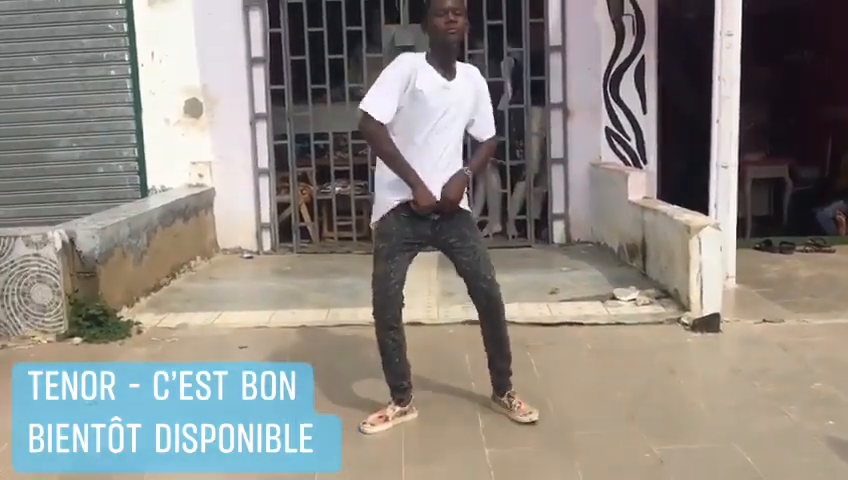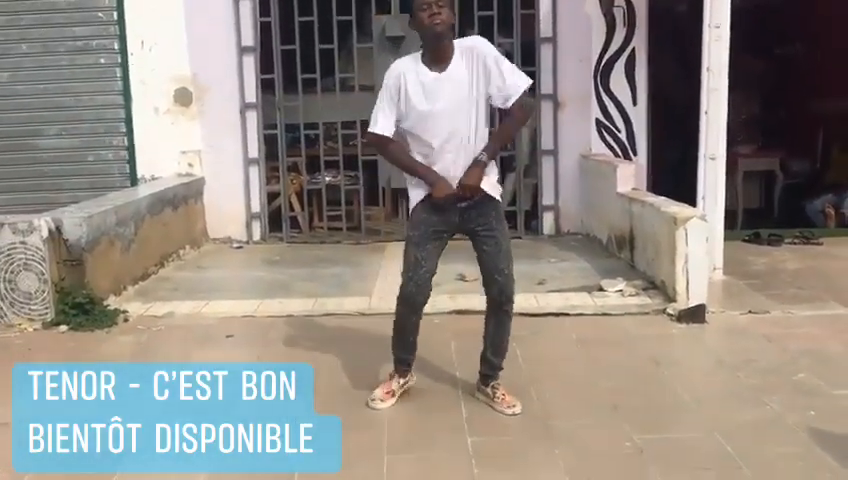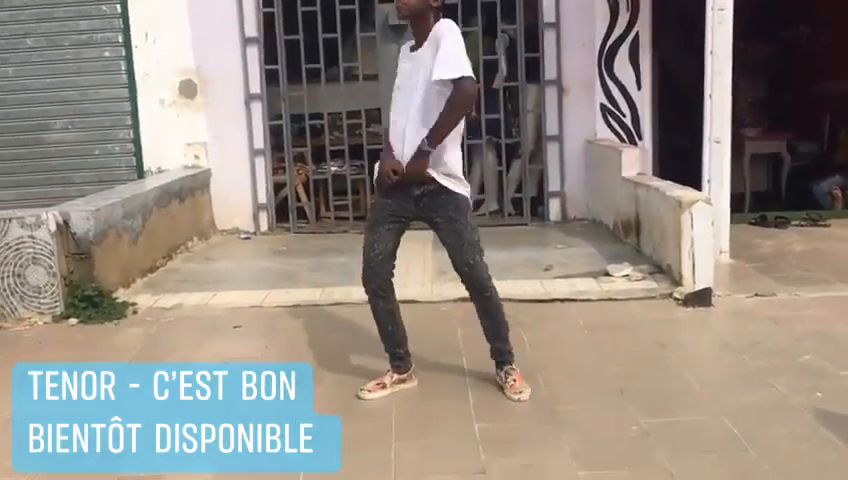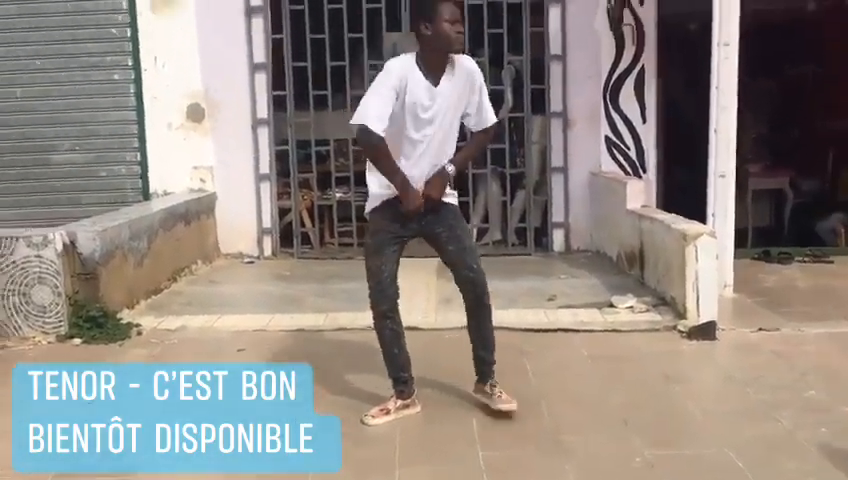
dt=0.5s
person 1, frame 1
left shoulder: (473, 79)
right shoulder: (406, 66)
left elbow: (488, 141)
right elbow: (369, 124)
left wrist: (462, 177)
right wrist: (414, 183)
left hip: (452, 208)
right hip: (401, 207)
left knee: (489, 297)
right knee: (385, 304)
left ankle: (503, 390)
right ankle: (401, 399)
person 1, frame 2
left shoulder: (478, 51)
right shoulder: (400, 72)
left elbow: (522, 103)
right elbow: (380, 136)
left wrist: (481, 162)
right wrist: (428, 176)
left hip: (481, 195)
right hip: (431, 198)
left knee: (502, 289)
right knee: (413, 291)
left ankle: (489, 381)
right ankle: (402, 372)
person 1, frame 3
right shoulder: (405, 52)
left elbow: (466, 92)
left wrist: (424, 151)
right wrist: (388, 155)
left hip: (441, 182)
right hip: (396, 183)
left knee: (475, 275)
right knee: (374, 275)
left ankle: (505, 364)
right ankle: (401, 368)
person 1, frame 4
left shoulder: (468, 70)
right shoulder: (397, 71)
left elbow: (484, 130)
right elbow: (367, 136)
left wrist: (444, 173)
right wrist: (406, 191)
left hip: (438, 199)
right hip: (389, 201)
left knee: (475, 283)
right knee: (382, 297)
left ankle: (485, 380)
right ankle: (403, 393)
